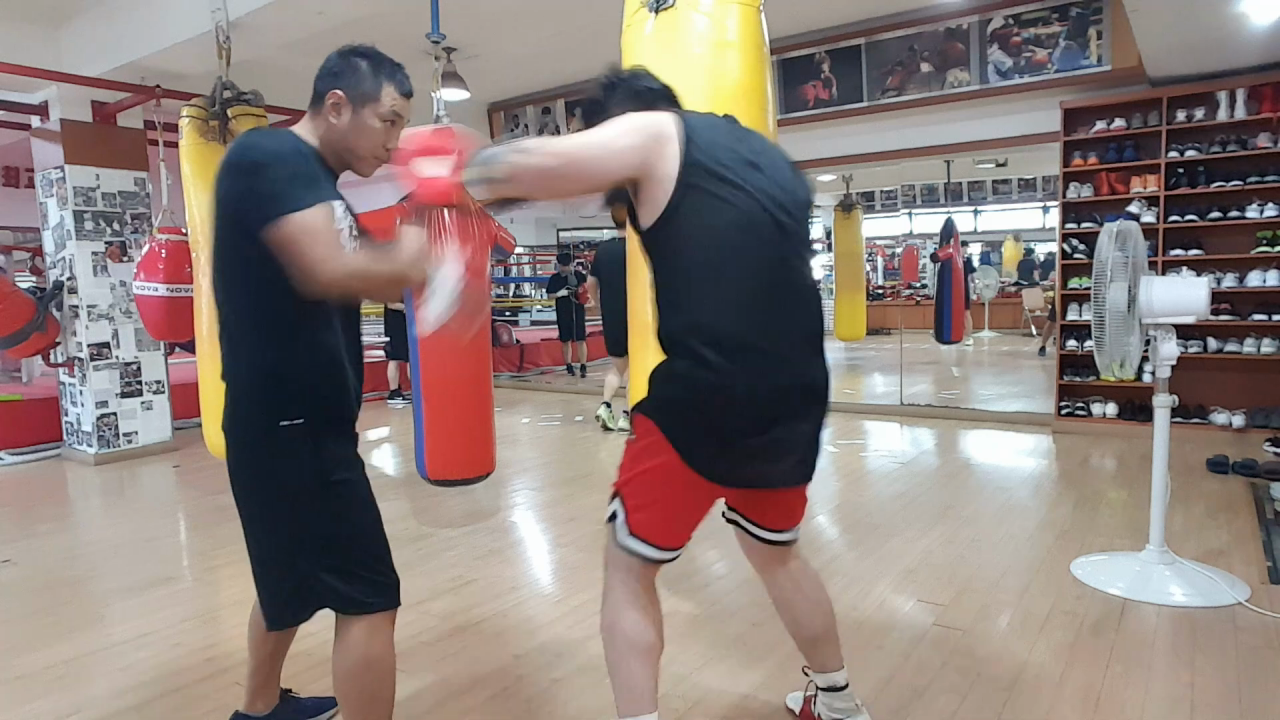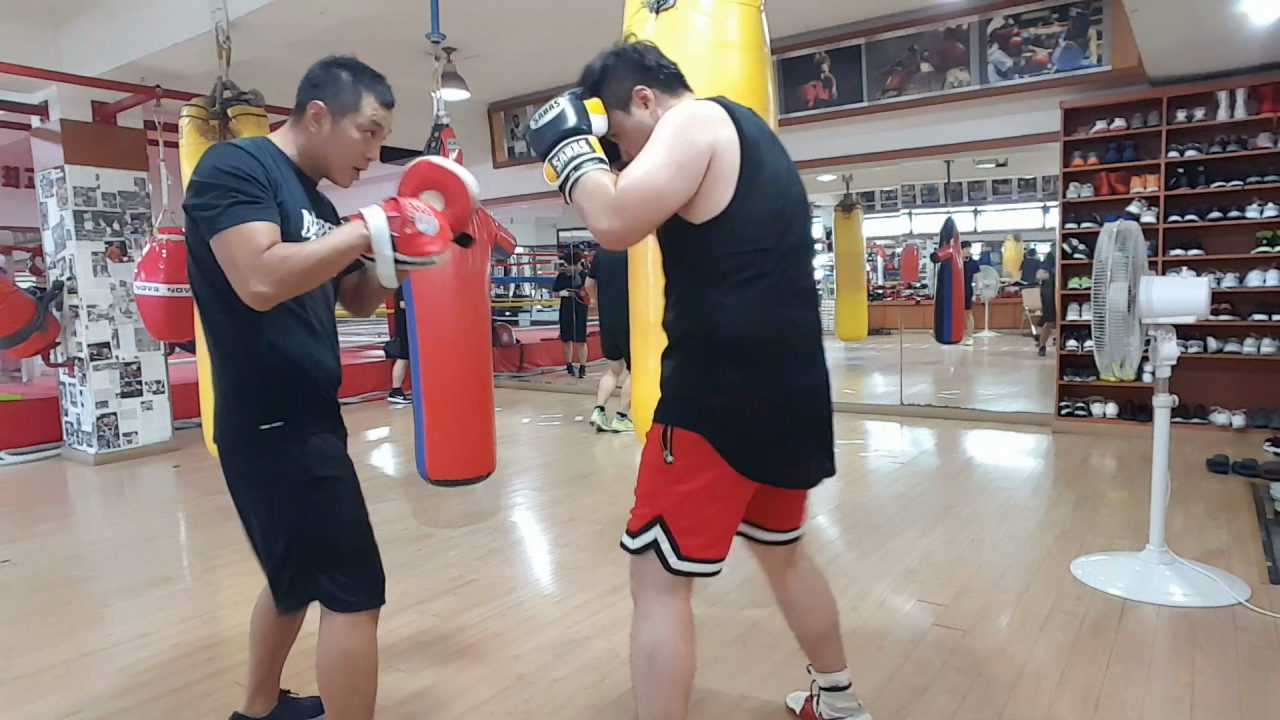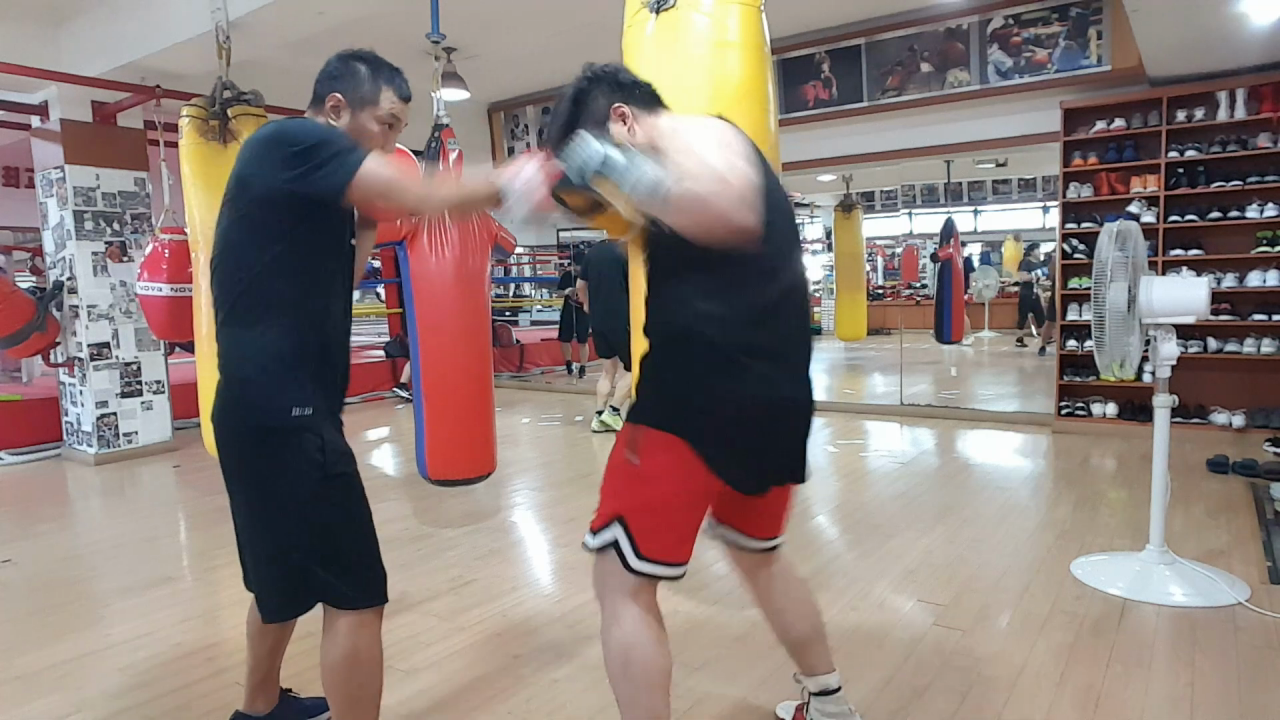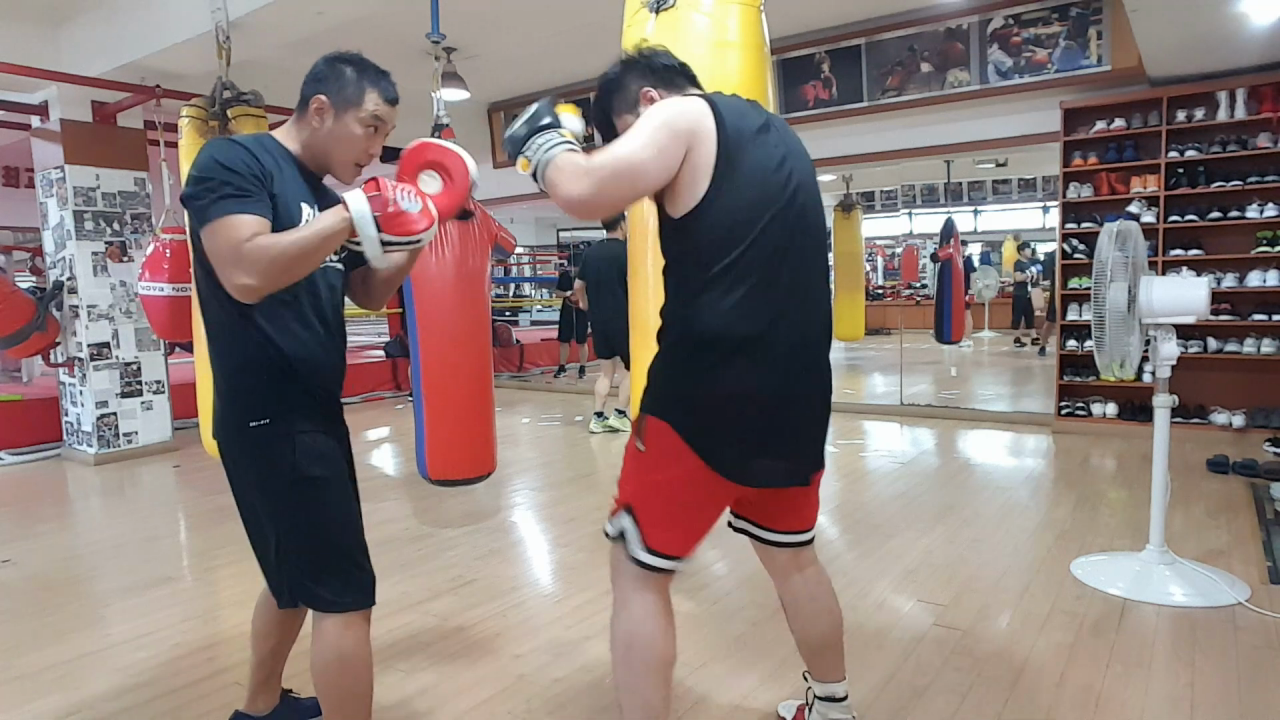
dt=0.4s
person 1, frame 1
left shoulder: (323, 186)
right shoulder: (267, 155)
left elbow: (379, 268)
right elbow: (336, 271)
left wrist: (417, 237)
right wrist: (432, 271)
left hip: (305, 417)
right hip: (287, 423)
left knee: (292, 577)
right knee: (366, 598)
person 1, frame 2
left shoulder: (305, 195)
right shoulder: (235, 168)
left elbow: (352, 301)
right elbow: (261, 284)
left wrist: (396, 244)
right wrist: (365, 230)
left hip: (301, 416)
right hip: (274, 422)
left knee: (296, 575)
right knee: (352, 593)
person 1, frame 3
left shoulder: (290, 164)
right shoulder: (291, 143)
left elbow: (328, 273)
right elbow: (421, 193)
left wrist: (371, 240)
right wrist: (520, 181)
left hip: (272, 410)
right hip: (283, 414)
left knee: (290, 574)
right knee: (353, 590)
person 1, frame 4
left shoulder: (316, 193)
right shoulder: (233, 161)
left elbow: (370, 294)
right elbow: (247, 275)
left wrist: (412, 235)
right wrist: (351, 214)
left hip: (311, 415)
right hip: (269, 421)
left knee: (298, 576)
right knee: (347, 594)
person 2, frame 1
left shoulder: (654, 133)
right shoulder: (774, 159)
left elbow: (531, 167)
left wrist: (471, 169)
left hip: (702, 398)
right hip: (791, 396)
left knee: (626, 569)
right knee: (775, 549)
person 2, frame 2
left shoulder: (696, 121)
right shoulder: (744, 133)
left elbow: (614, 218)
left wrist: (568, 146)
right wrist: (591, 157)
left hip: (715, 398)
right hip: (785, 394)
left knee: (656, 583)
right knee: (781, 552)
person 2, frame 3
left shoulder: (689, 140)
left elbow: (725, 210)
left wrist: (613, 165)
left hip: (701, 403)
right hip: (771, 400)
left knee: (622, 587)
right knee: (755, 556)
person 2, frame 4
left shoulder: (681, 113)
right shoulder: (775, 133)
left elbow: (581, 195)
left wrist: (541, 142)
left hip: (705, 390)
right hip: (796, 389)
left knee: (637, 574)
right knee: (791, 556)
person 3, frame 1
left shoulder: (602, 249)
left elbow: (591, 284)
left wrist: (596, 301)
left hip: (609, 317)
right hip: (631, 316)
left knee: (618, 367)
left ankle: (606, 406)
right ankle: (628, 415)
person 3, frame 2
left shoulder: (600, 253)
left elbow: (589, 284)
left wrist: (597, 302)
left hip: (607, 319)
right hip: (629, 318)
left knee: (613, 370)
right knee: (631, 370)
left ankle: (599, 411)
right ankle: (621, 417)
person 3, frame 3
left shoulder: (591, 253)
right shoulder: (625, 250)
left elbow: (580, 285)
left wrist: (588, 304)
left hip: (598, 320)
right hip: (620, 320)
left knee: (608, 370)
right knee: (632, 368)
left ankle: (599, 415)
right ankle: (613, 411)
person 3, frame 4
left shoulder: (590, 252)
right shoulder: (625, 249)
left elbow: (578, 286)
left wrist: (584, 303)
left hip: (599, 319)
right hip: (621, 319)
left knee: (608, 369)
right knee: (633, 368)
left ankle: (598, 418)
right ankle: (620, 415)
